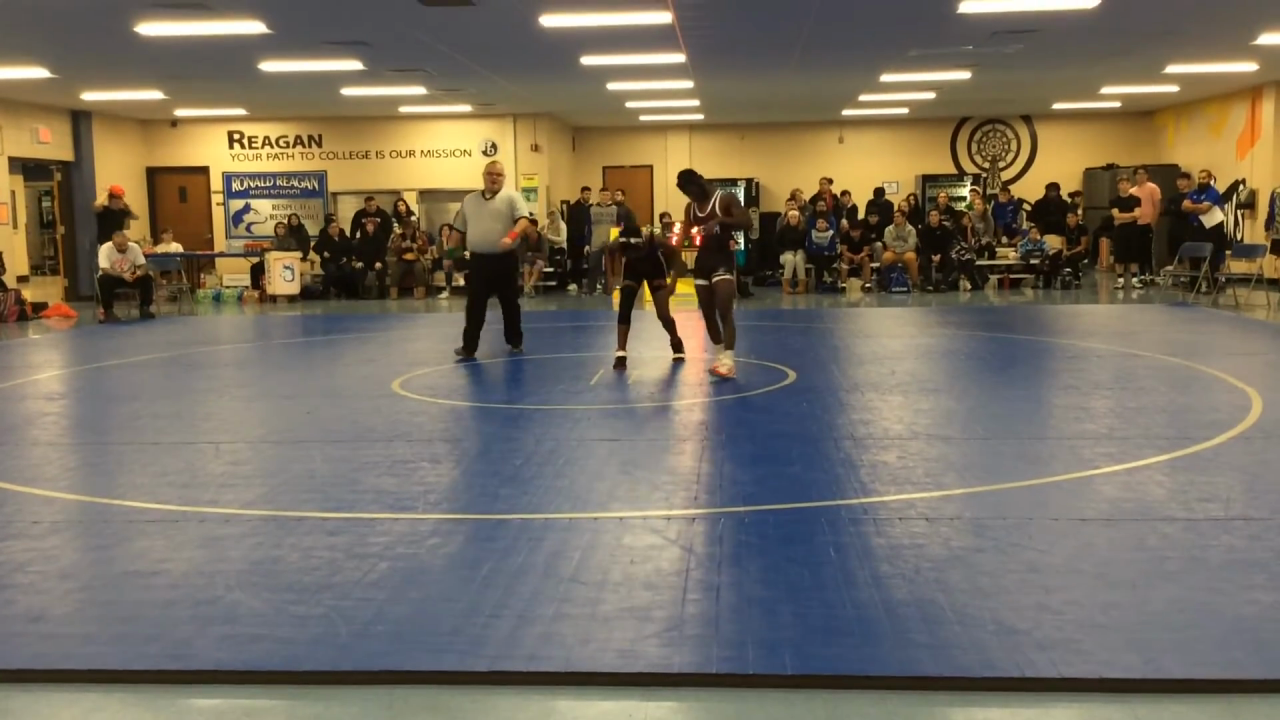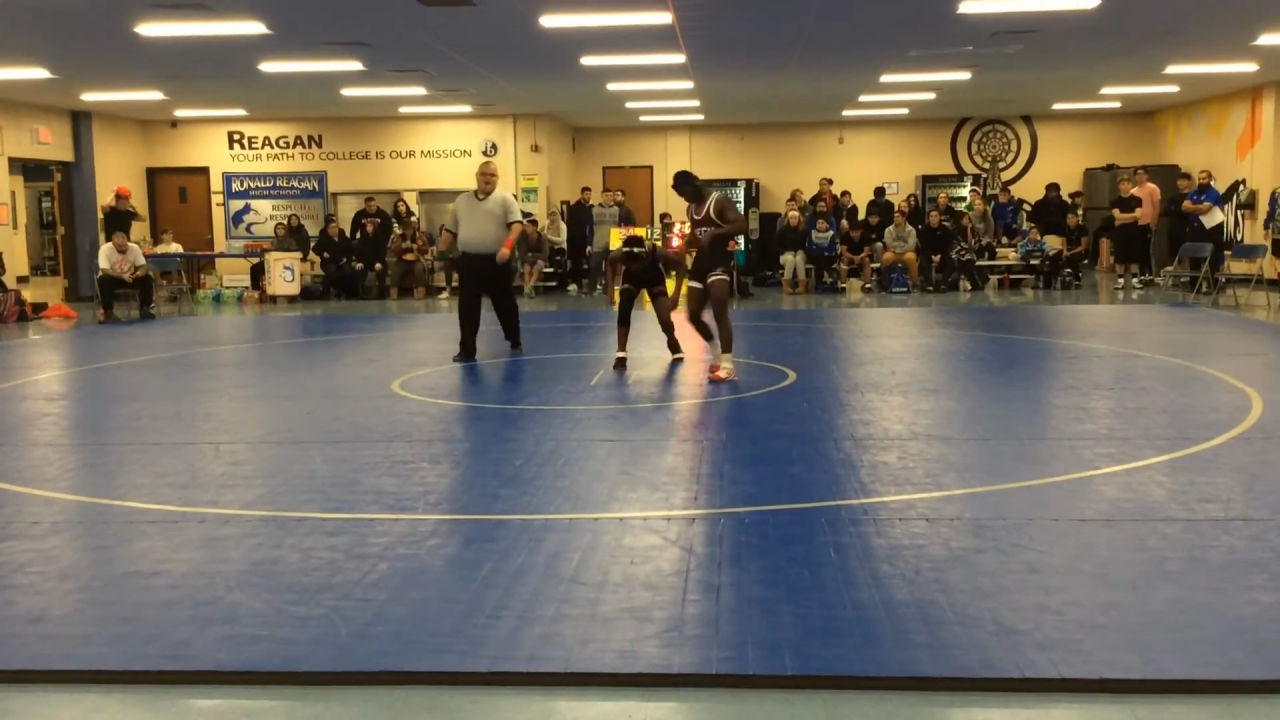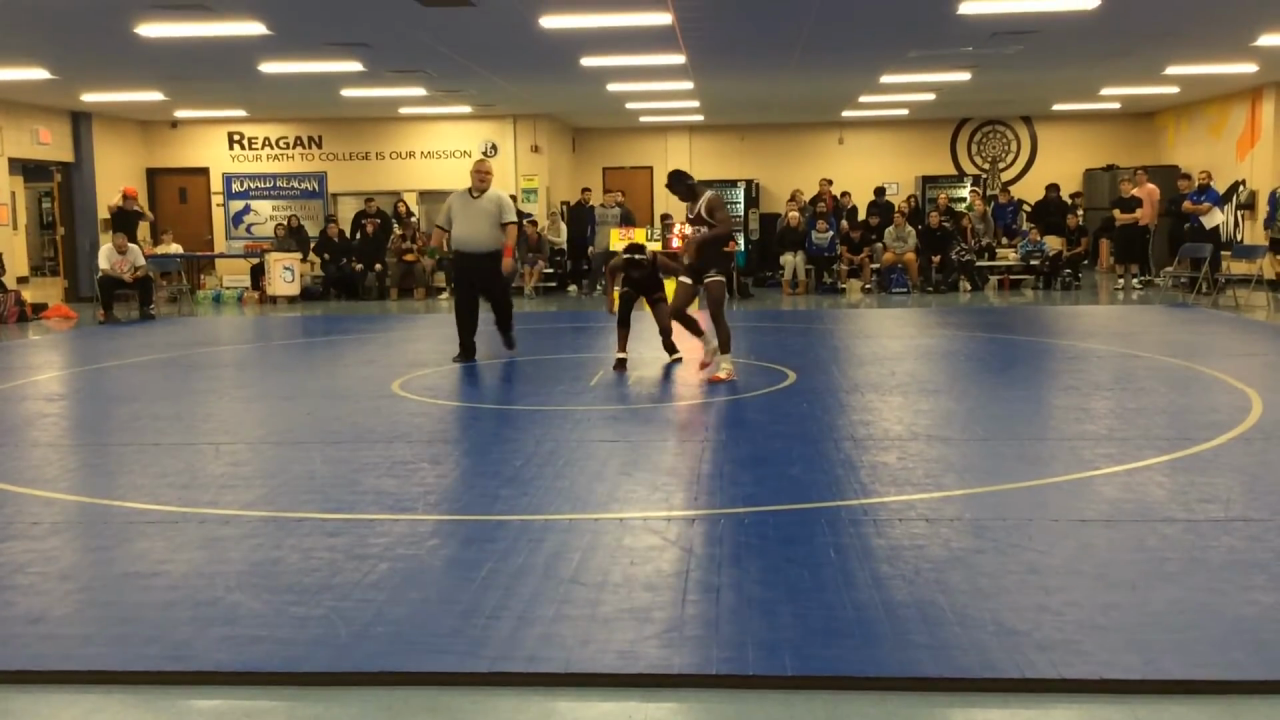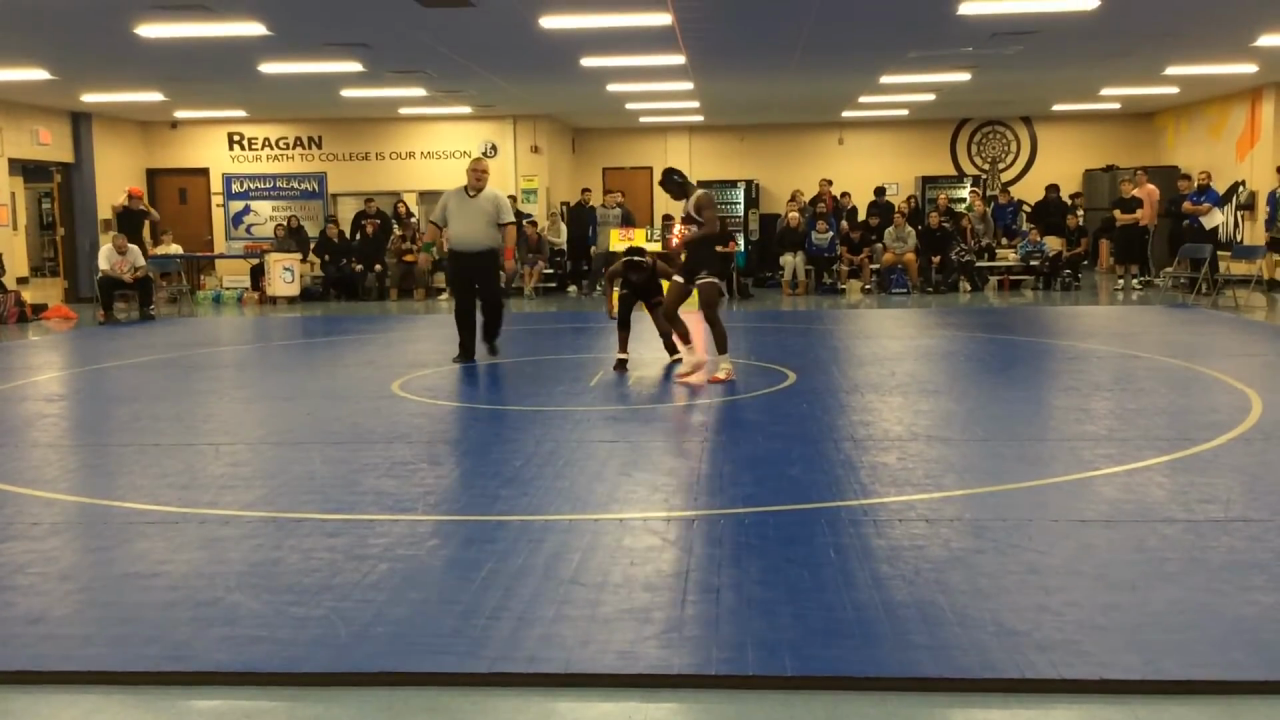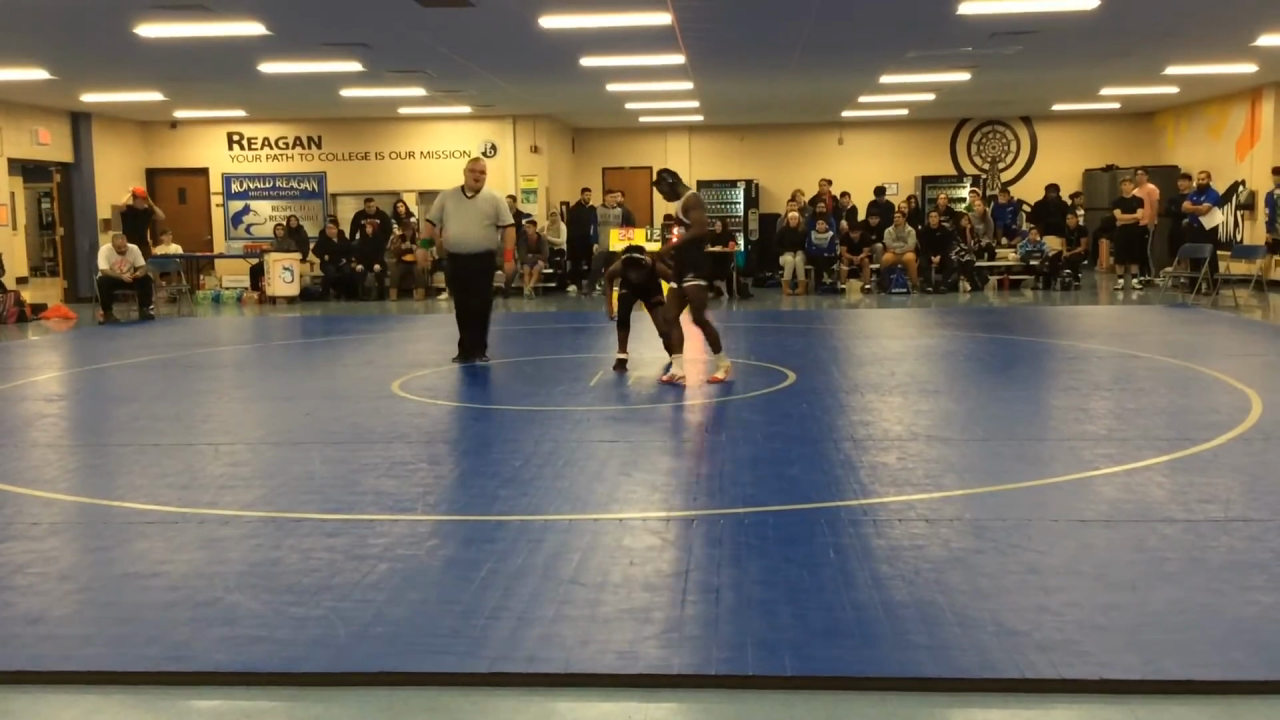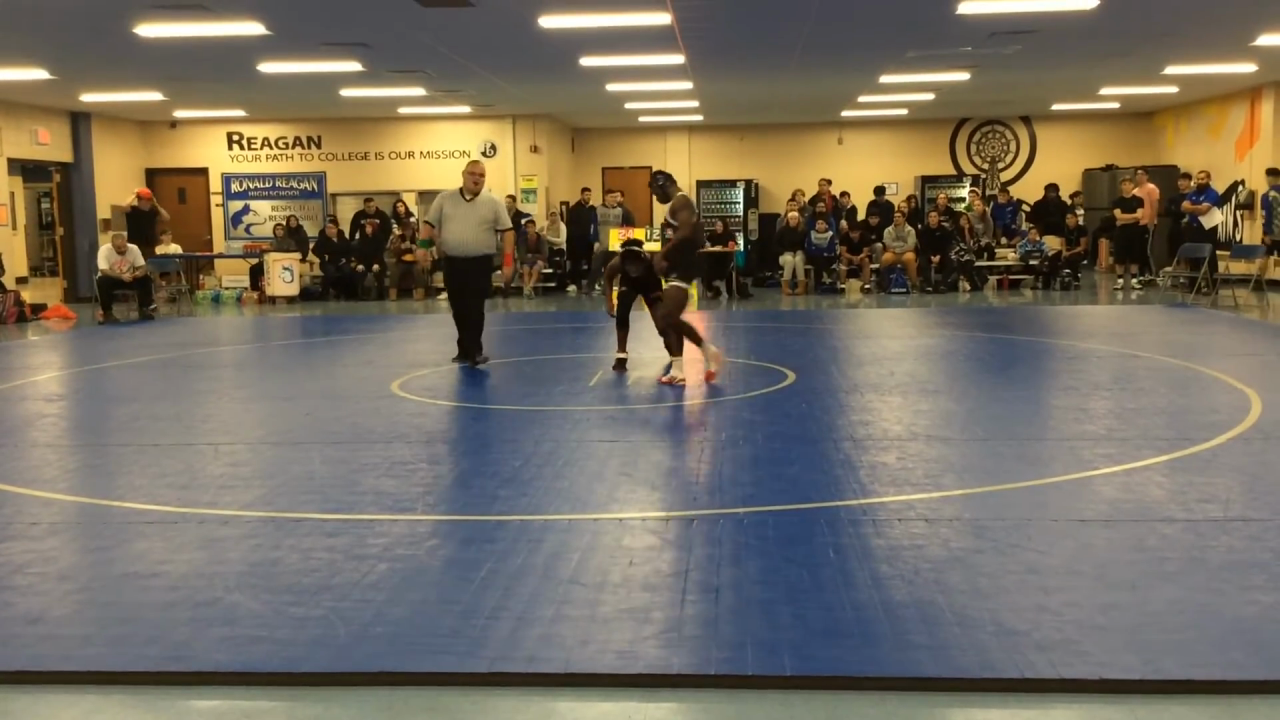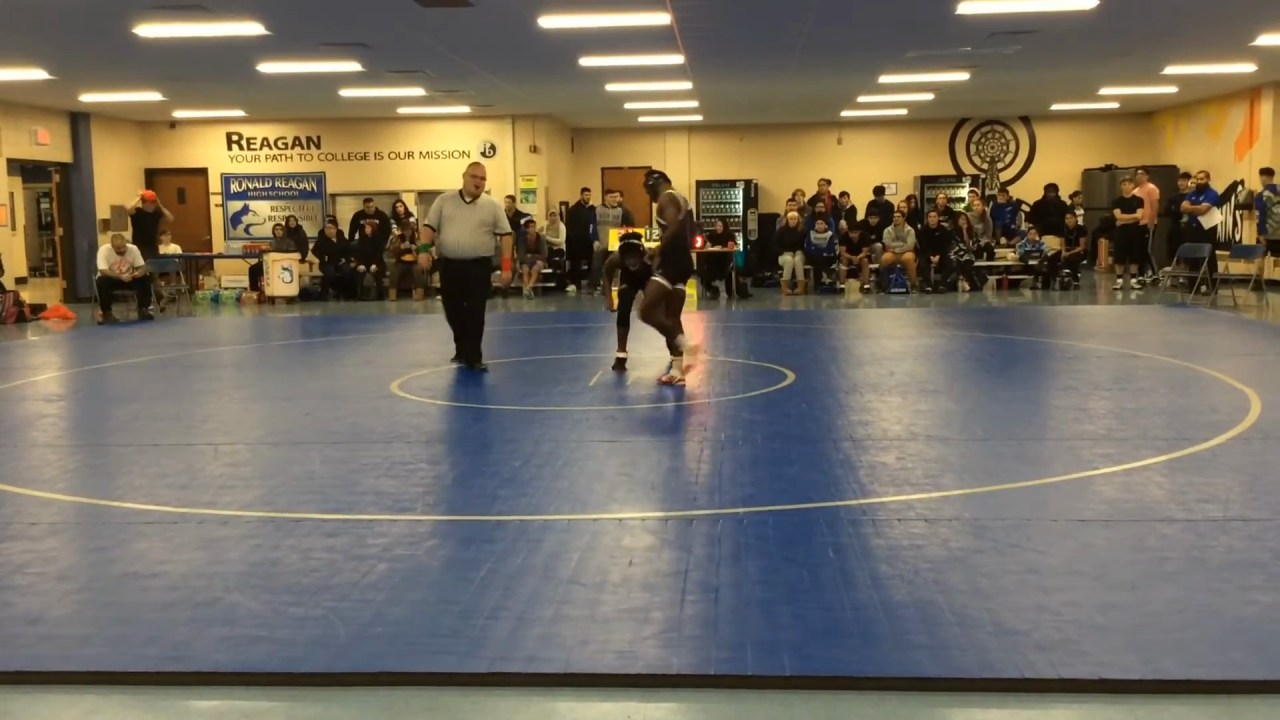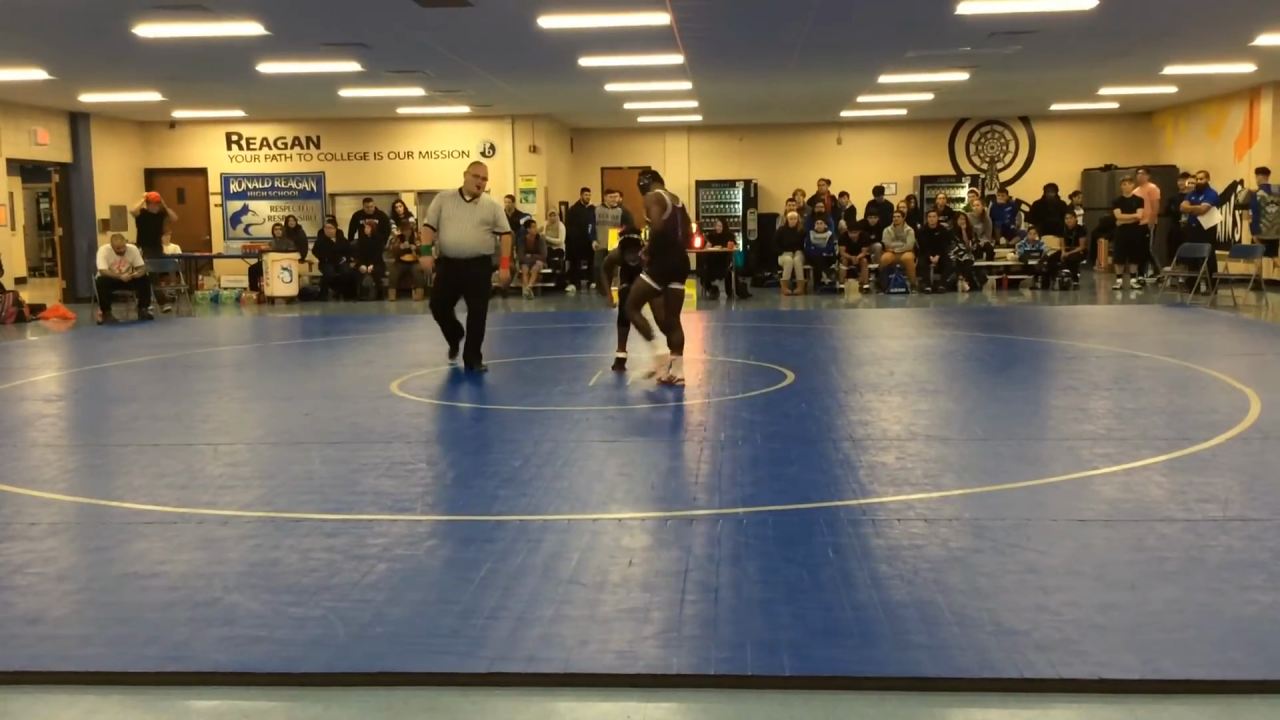
dt=0.1s
person 1, frame 1
left shoulder: (725, 199)
right shoulder: (691, 207)
left elbow: (747, 222)
right elbow: (688, 232)
left wrist: (721, 221)
left hip: (722, 260)
right hip: (702, 260)
left knee: (724, 311)
right knee: (708, 314)
left ankle: (728, 362)
right ankle: (720, 355)
person 1, frame 2
left shoulder: (721, 201)
right shoulder: (691, 208)
left elbow: (742, 227)
left wrist: (714, 234)
right wrist: (686, 246)
left hip: (720, 261)
right hip: (700, 262)
left knee: (720, 314)
right knee: (693, 316)
left ankle: (727, 366)
right ankle: (716, 352)
person 1, frame 3
left shoulder: (712, 200)
right shoulder: (690, 206)
left elbow: (726, 229)
left wrist: (700, 238)
right wrist: (689, 245)
left hip: (715, 262)
right hip: (696, 262)
left knee: (716, 315)
right knee: (676, 310)
left ankle: (727, 367)
right ankle: (708, 345)
person 1, frame 4
left shoulder: (703, 198)
right shoulder: (688, 203)
left elbow: (713, 229)
left wrist: (686, 239)
right wrist: (684, 242)
left hip: (707, 262)
right hip: (690, 261)
left knee: (711, 316)
right knee: (667, 310)
left ankle: (726, 367)
right ankle: (693, 357)
person 1, frame 5
left shoulder: (691, 199)
right shoulder: (684, 202)
left elbow: (699, 230)
left wrist: (672, 246)
right wrist: (675, 249)
left hip: (693, 265)
right hip: (684, 264)
left knee: (699, 318)
right knee: (670, 317)
left ankle: (723, 364)
right ankle: (677, 369)
person 1, frame 6
left shoulder: (680, 201)
right shoulder: (679, 202)
left elbow: (686, 232)
right elbow: (697, 238)
left wrist: (663, 252)
right wrist: (666, 256)
left hip: (682, 265)
right hip: (678, 264)
left knee: (669, 318)
right knee: (666, 319)
left ankle: (710, 353)
right ankle: (677, 371)
person 1, frame 7
left shoulder: (666, 198)
right shoulder: (682, 201)
left elbow: (673, 228)
right elbow: (689, 236)
left wrist: (659, 252)
left hip: (672, 262)
right hip: (684, 261)
left knee: (647, 312)
right knee: (671, 319)
left ankle: (684, 346)
right ankle: (677, 371)
person 1, frame 8
left shoulder: (652, 197)
right shoulder: (677, 200)
left elbow: (657, 226)
right elbow: (687, 236)
left wrist: (649, 250)
left hip: (662, 260)
right hip: (680, 261)
left knee: (632, 307)
right knee: (671, 319)
left ankle: (659, 356)
right ankle: (676, 370)
person 2, frame 1
left shoulder: (512, 197)
right shoulder: (469, 200)
left elbow: (523, 220)
right elbow: (458, 229)
left wrist: (511, 237)
left hip: (504, 259)
right hip: (478, 260)
left knee: (509, 302)
right knee: (475, 304)
left ankle: (515, 341)
right ankle: (468, 347)
person 2, frame 2
left shoulder: (505, 199)
right shoulder: (462, 201)
left elbow: (517, 224)
right elbow: (450, 230)
left wrist: (507, 246)
left hip: (496, 261)
right hip: (468, 260)
left knee: (505, 303)
right knee: (467, 307)
left ankle: (514, 340)
right ankle: (467, 350)
person 2, frame 3
left shoulder: (500, 199)
right shoulder: (455, 199)
left elbow: (511, 226)
right elbow: (442, 227)
left wrist: (508, 254)
left hip: (491, 259)
right hip: (462, 259)
left knee: (501, 301)
right knee: (464, 306)
left ankle: (506, 333)
right ankle: (467, 351)
person 2, frame 4
left shoulder: (496, 198)
right shoulder: (450, 197)
left elbow: (509, 226)
right elbow: (435, 223)
left hip: (487, 258)
right hip: (458, 258)
left knee: (492, 301)
right knee: (463, 306)
left ankle: (490, 338)
right ankle: (466, 351)
person 2, frame 5
left shoulder: (494, 200)
right shoulder: (446, 197)
left elbow: (508, 228)
right elbow: (431, 222)
left wrist: (509, 257)
left hip: (482, 260)
right hip: (455, 260)
left knee: (481, 304)
right knee: (462, 307)
left ankle: (478, 348)
right ankle: (466, 350)
person 2, frame 6
left shoulder: (493, 203)
right shoulder: (445, 199)
left elbow: (507, 232)
right elbow: (430, 224)
left wrist: (508, 262)
left hip: (480, 263)
right hip: (453, 263)
left knee: (475, 308)
right knee: (459, 309)
left ankle: (475, 352)
right ankle: (465, 350)
person 2, frame 7
left shoulder: (492, 206)
right shoulder: (444, 201)
left elbow: (505, 235)
right elbow: (430, 227)
left wrist: (506, 266)
left hip: (478, 266)
right hip: (449, 265)
left knee: (475, 312)
right knee: (453, 310)
left ankle: (472, 358)
right ankle: (462, 347)
person 2, frame 8
left shoulder: (492, 205)
right shoulder: (443, 199)
left elbow: (505, 235)
right elbow: (429, 227)
left wrist: (504, 265)
right wrist: (426, 252)
left hip: (478, 266)
right hip: (448, 264)
left knee: (477, 312)
right knee: (439, 307)
left ankle: (473, 359)
right ankle: (455, 338)
